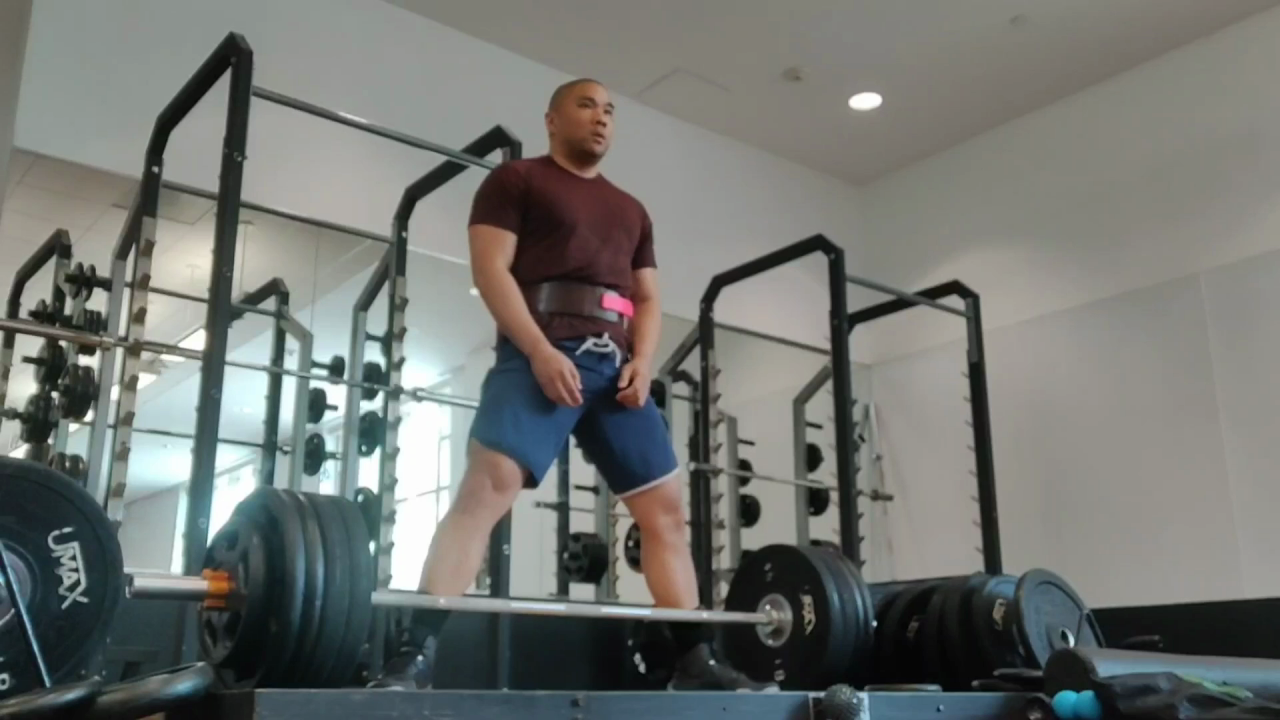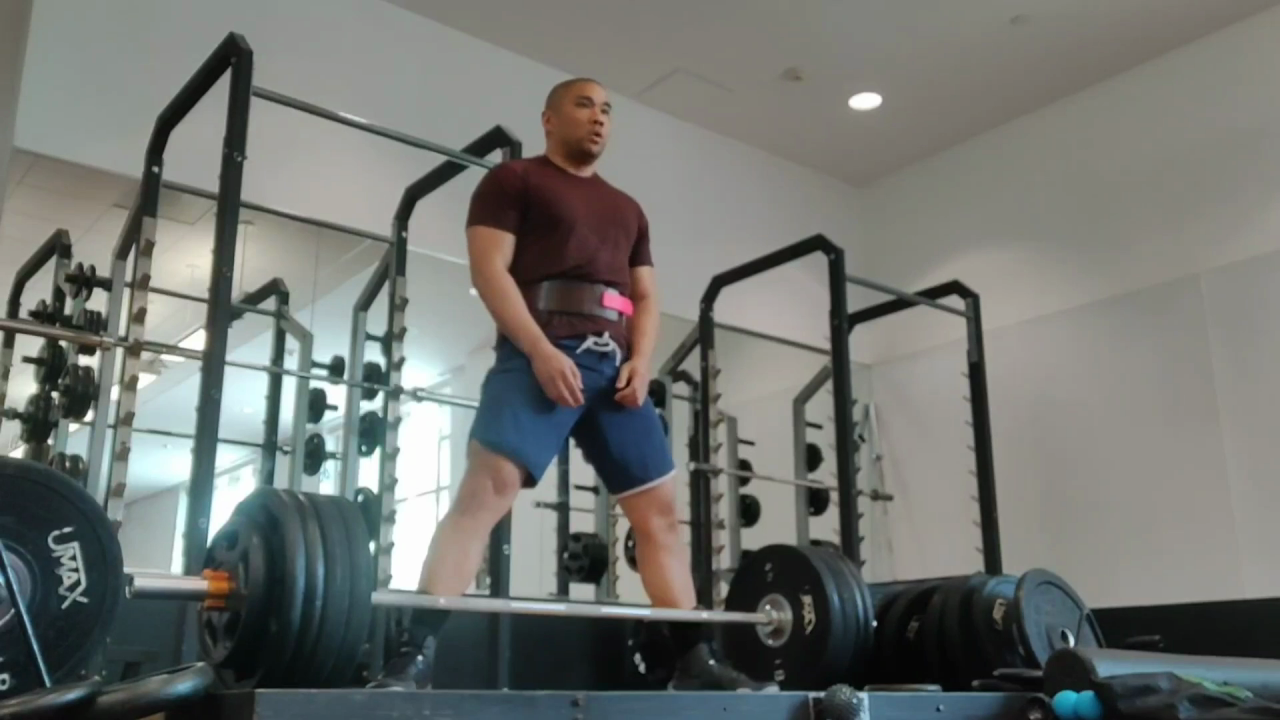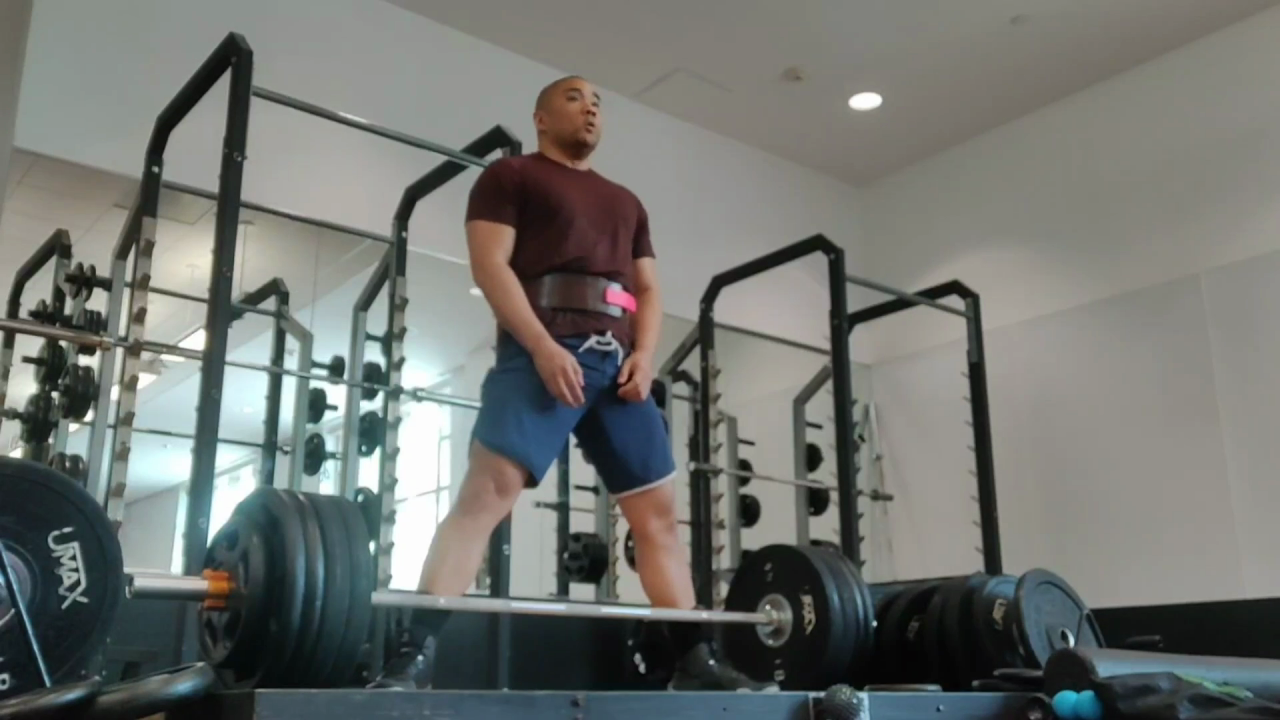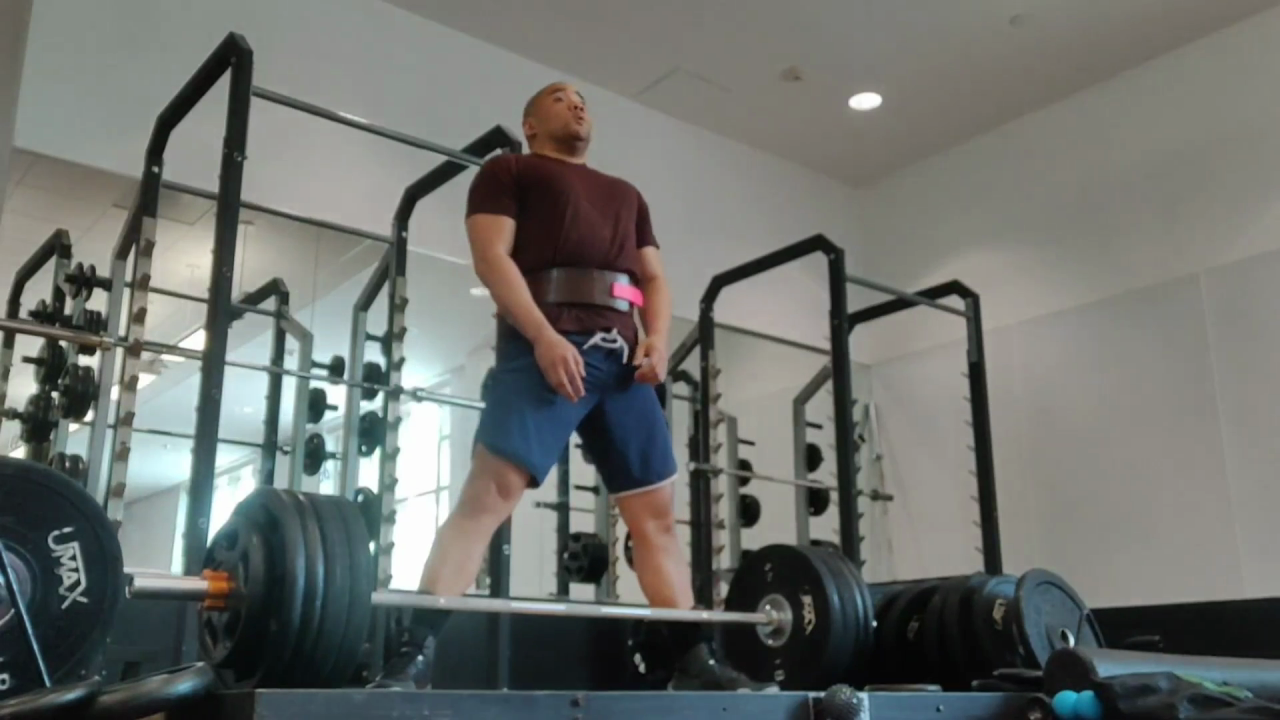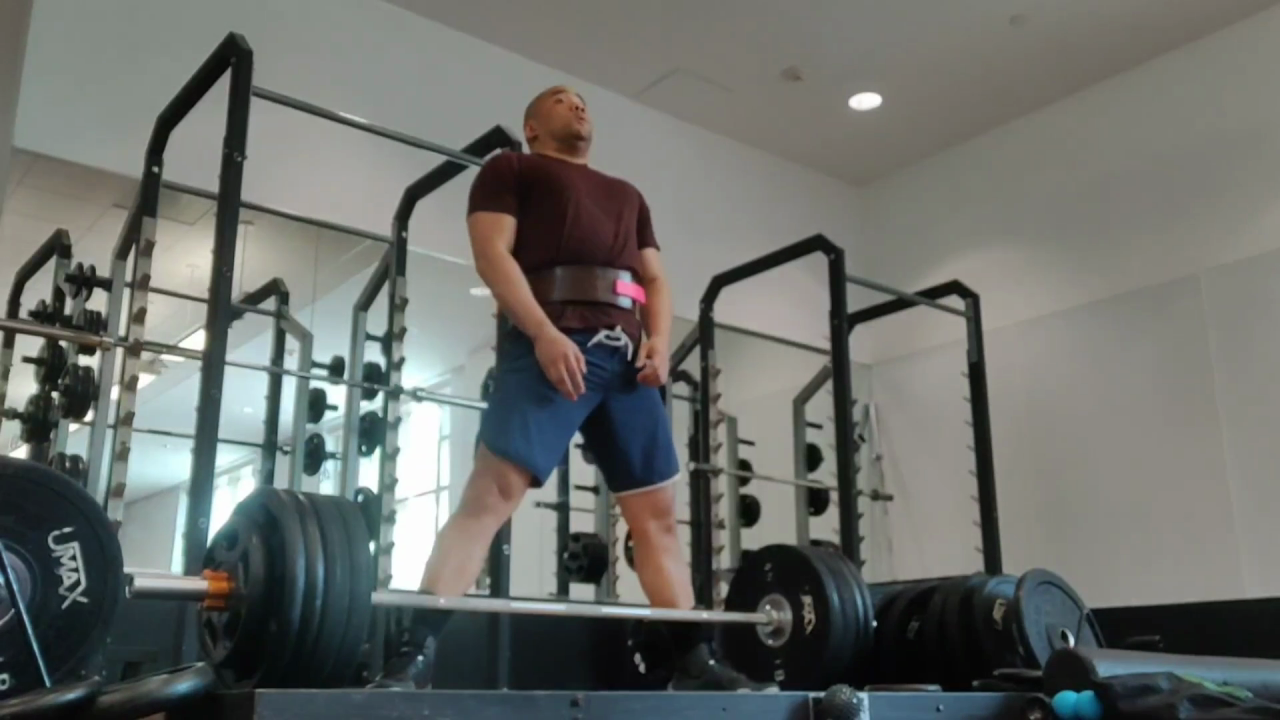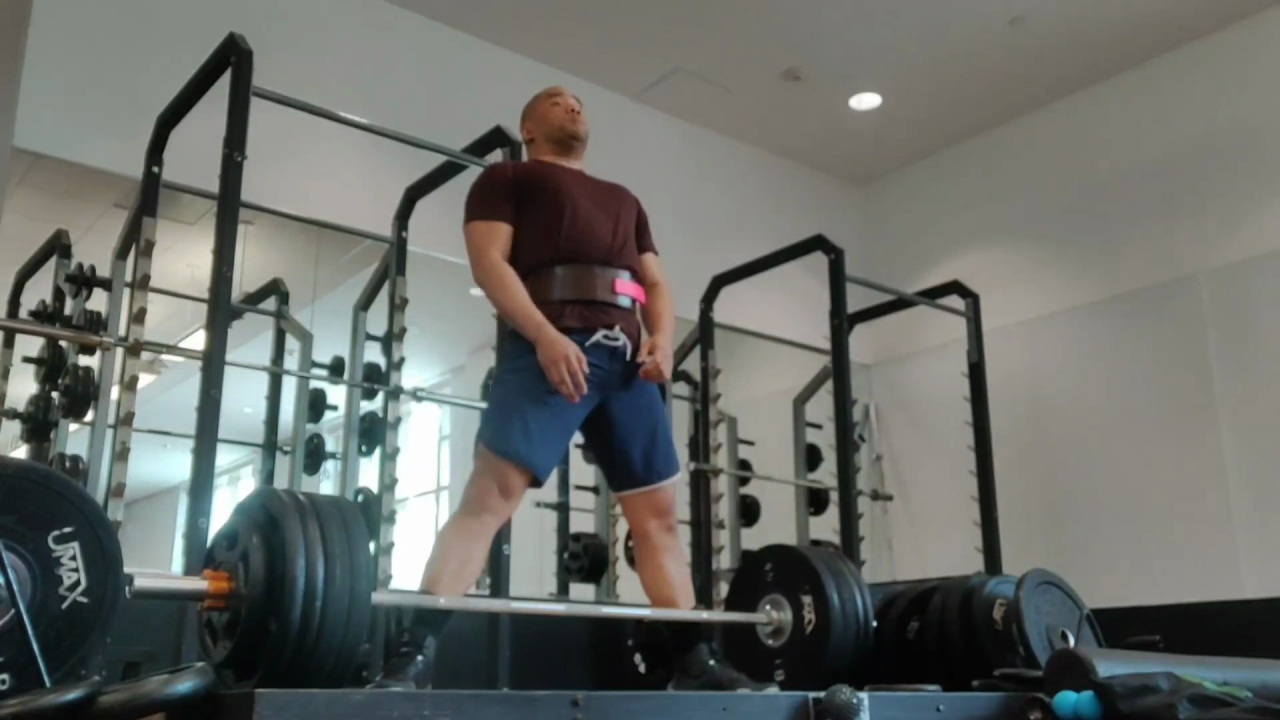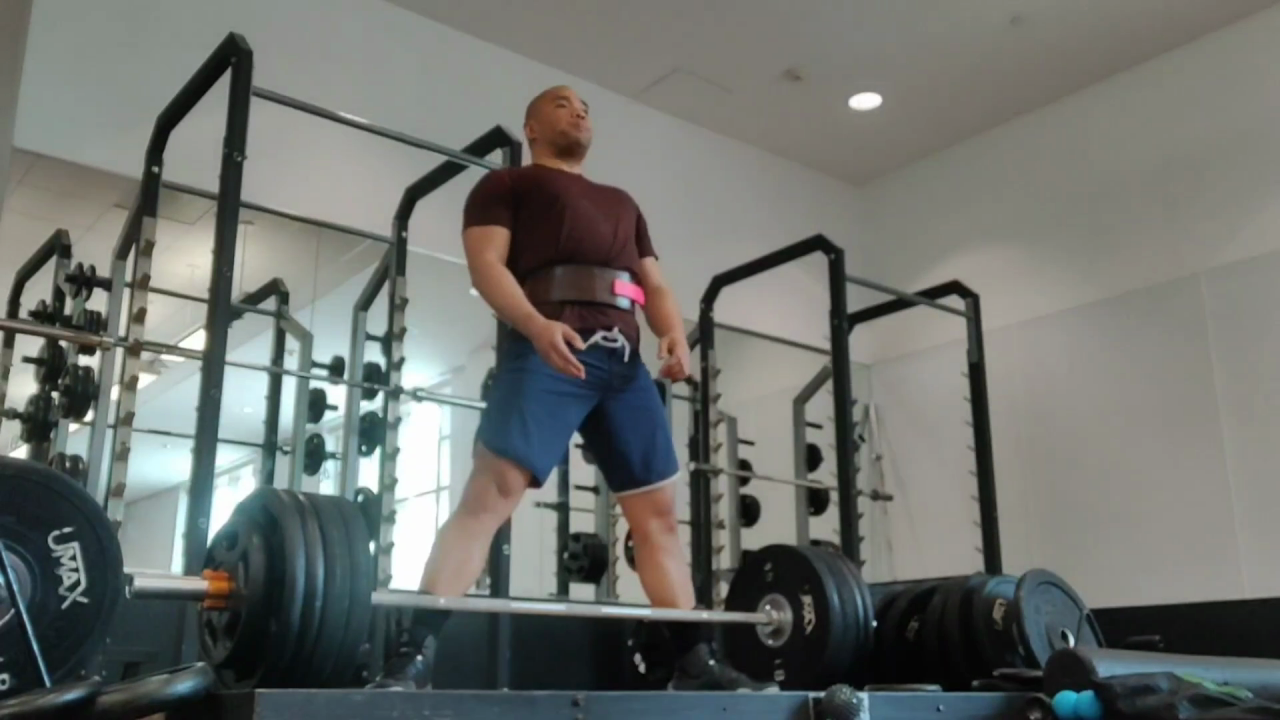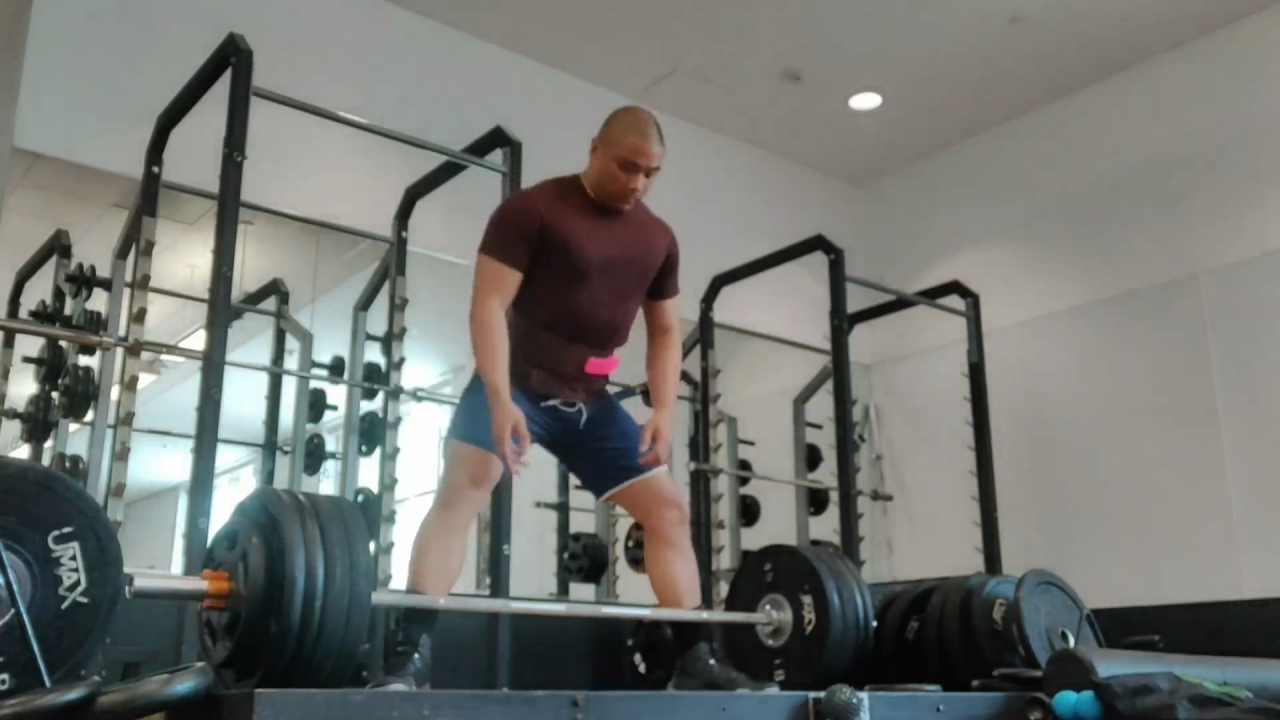
dt=0.5s
person 1, frame 1
left shoulder: (630, 210)
right shoulder: (515, 180)
left elbow: (648, 298)
right elbow: (490, 268)
left wrist: (642, 361)
right wrist: (541, 351)
left hip: (614, 367)
right hip: (539, 357)
left knee: (666, 509)
right knee: (485, 487)
left ankle: (696, 660)
right ankle: (414, 654)
person 1, frame 2
left shoulder: (626, 208)
right shoulder: (512, 180)
left elbow: (645, 297)
right elbow: (488, 269)
left wrist: (640, 360)
right wrist: (541, 351)
left hip: (613, 365)
right hip: (540, 356)
left knee: (660, 510)
right knee: (484, 490)
left ankle: (694, 659)
right ankle: (413, 654)
person 1, frame 3
left shoulder: (625, 202)
right shoulder: (510, 175)
left elbow: (648, 289)
right elbow: (489, 263)
left wrist: (644, 353)
right wrist: (543, 346)
left hip: (616, 362)
right hip: (541, 352)
left knee: (659, 511)
right knee: (486, 491)
left ankle: (695, 660)
right ankle: (414, 654)
person 1, frame 4
left shoulder: (625, 194)
right shoulder: (508, 171)
left elbow: (654, 277)
right elbow: (491, 256)
left wrist: (657, 338)
right wrist: (543, 336)
left hip: (620, 356)
right hip: (546, 347)
left knee: (656, 512)
right knee: (487, 493)
left ankle: (694, 660)
right ankle: (412, 655)
person 1, frame 5
left shoulder: (626, 194)
right shoulder: (510, 170)
left elbow: (655, 278)
right elbow: (492, 253)
left wrist: (658, 339)
right wrist: (544, 333)
left hip: (625, 355)
right hip: (549, 346)
left knee: (658, 511)
right knee: (491, 493)
left ankle: (695, 659)
right ankle: (414, 654)
person 1, frame 6
left shoulder: (622, 198)
right shoulder: (506, 178)
left elbow: (654, 280)
right elbow: (488, 259)
left wrist: (662, 337)
right wrist: (543, 336)
left hip: (624, 357)
right hip: (549, 347)
left knee: (659, 511)
right knee: (491, 494)
left ankle: (695, 659)
right ankle: (414, 654)
person 1, frame 7
left shoulder: (621, 203)
right shoulder: (505, 185)
left elbow: (654, 284)
right elbow: (485, 263)
left wrist: (674, 332)
right wrist: (536, 324)
left hip: (623, 358)
right hip: (547, 349)
left knee: (659, 512)
right knee: (490, 494)
left ankle: (695, 660)
right ankle: (413, 653)
person 1, frame 8
left shoulder: (659, 240)
right shoulder: (533, 209)
left elbow: (664, 332)
right elbow: (489, 306)
left wrist: (662, 410)
right wrist: (500, 401)
left hip: (590, 397)
right hip: (518, 382)
left knee: (667, 505)
right knee: (462, 491)
left ankle: (695, 659)
right ankle: (409, 653)
